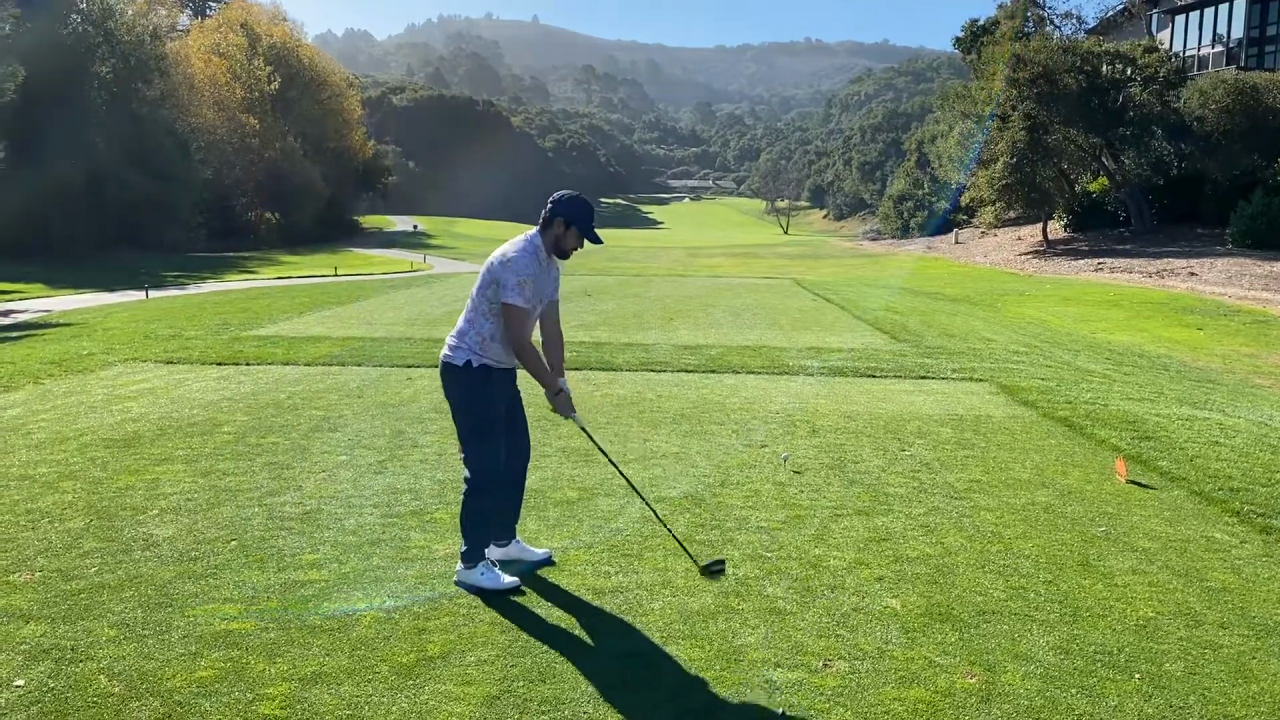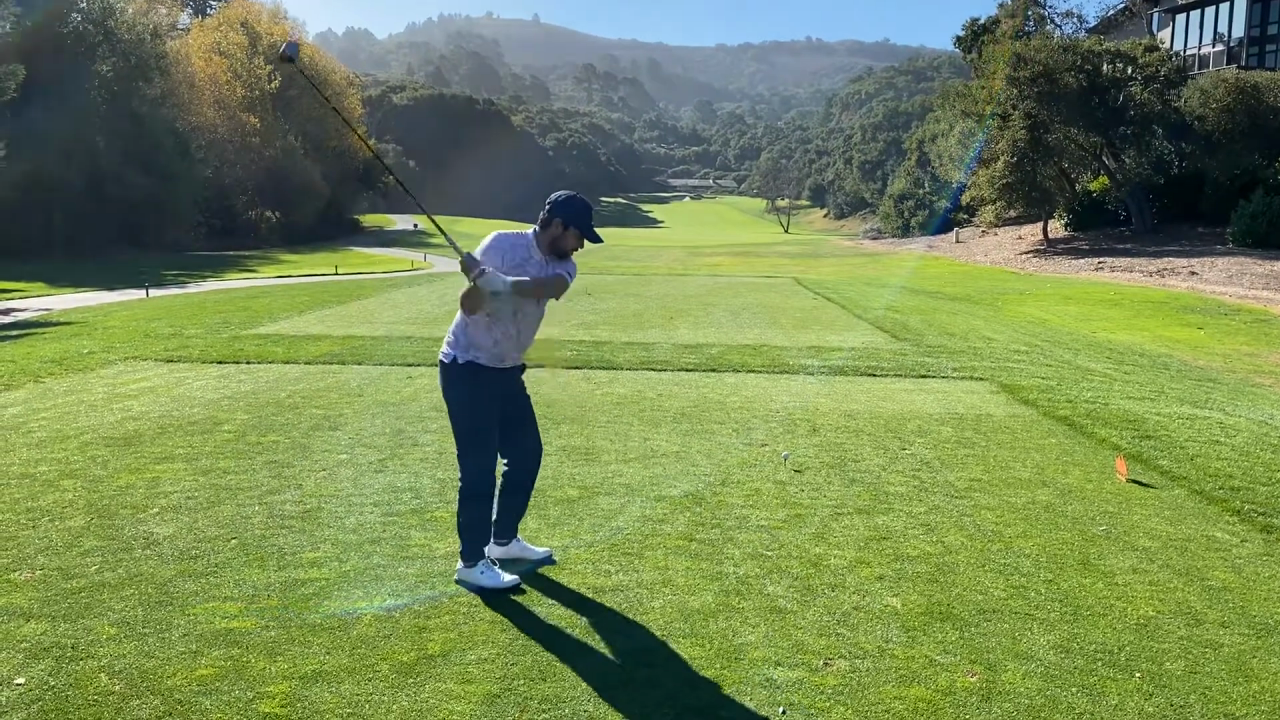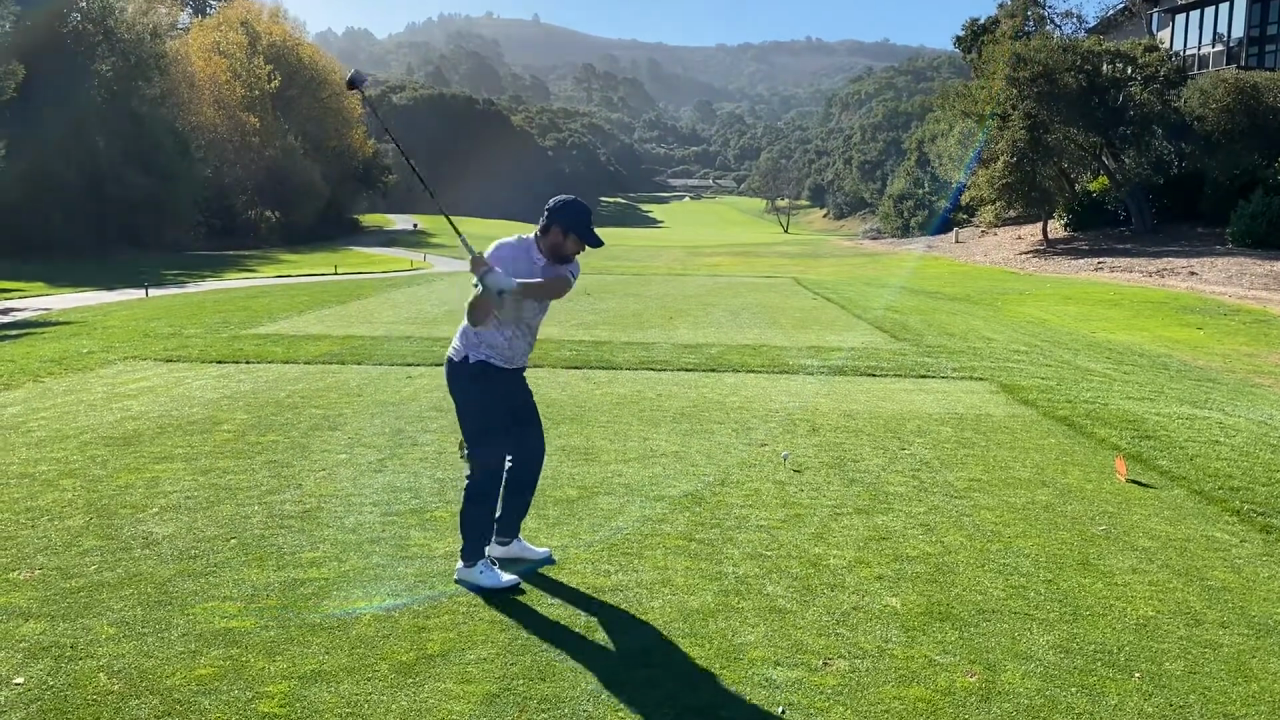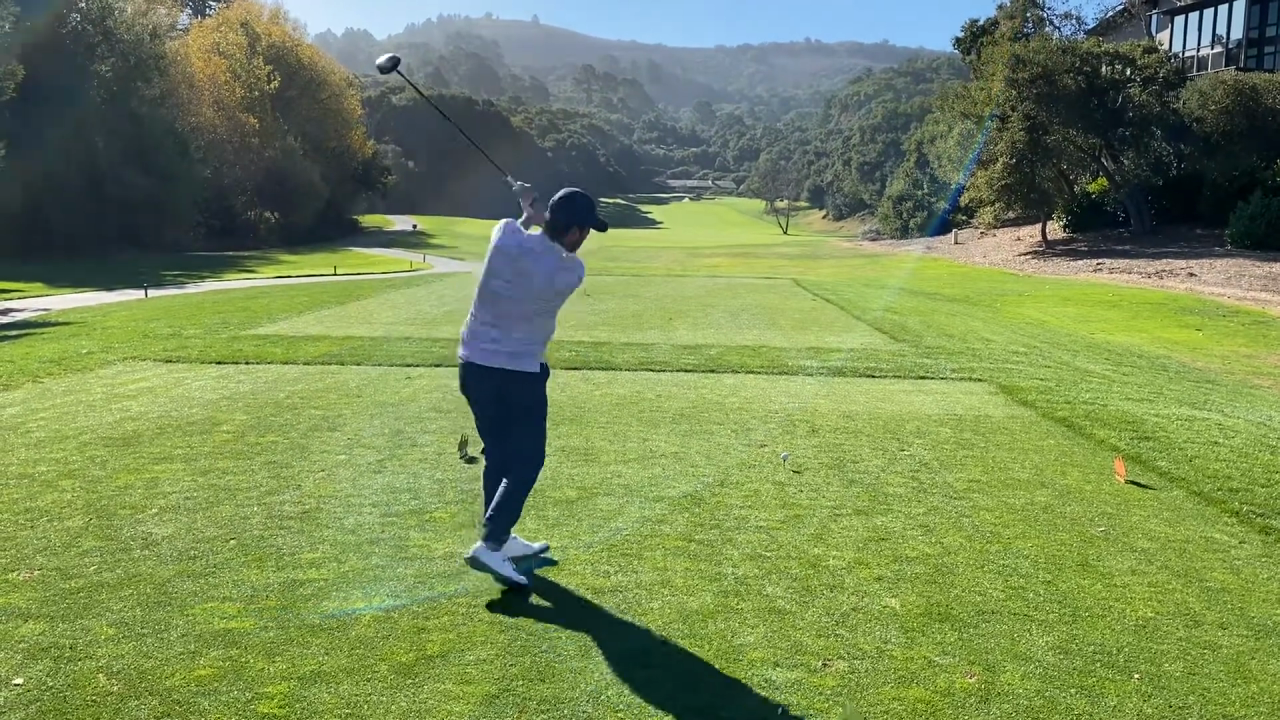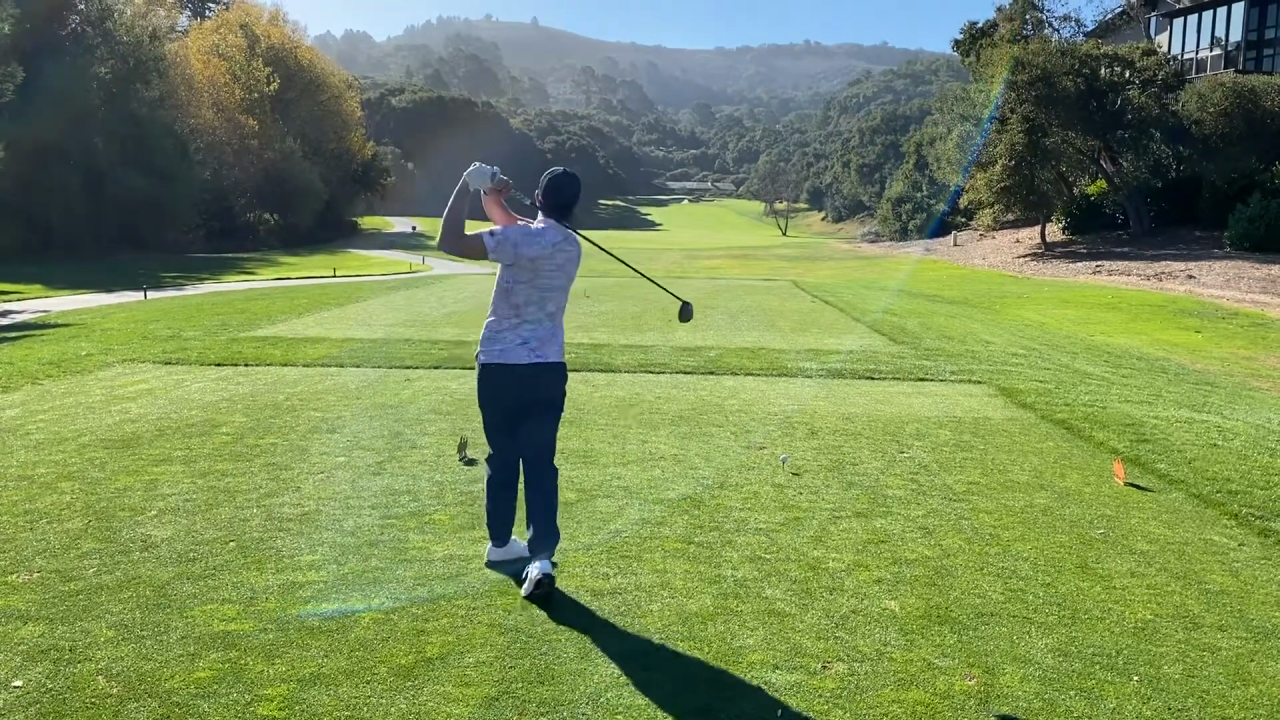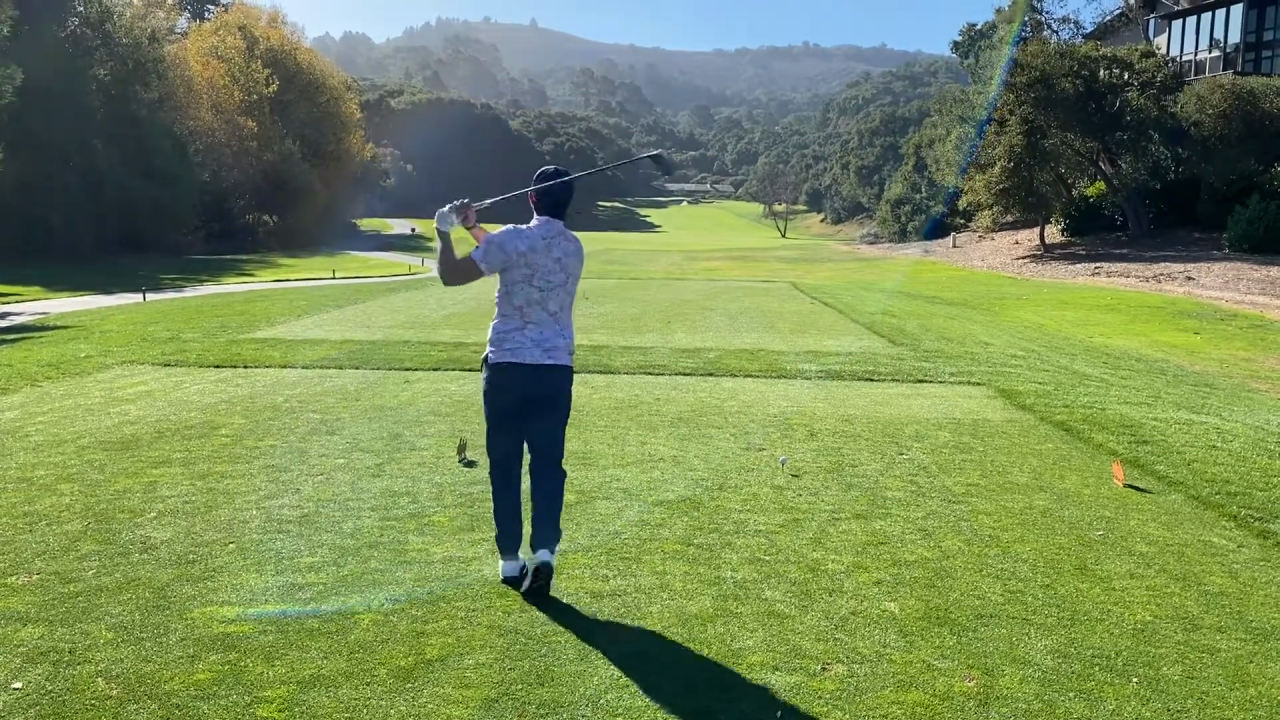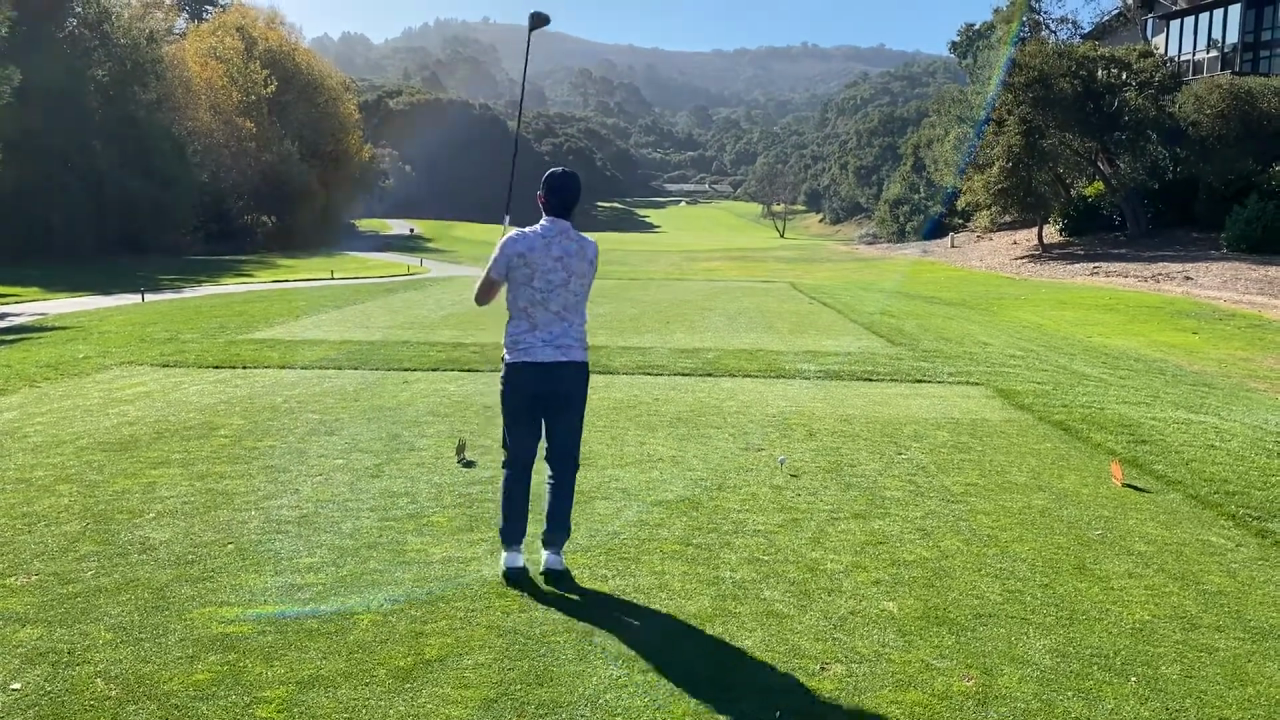
dt=0.4s
person 1, frame 1
left shoulder: (548, 263)
right shoulder: (519, 261)
left elbow: (551, 327)
right elbow: (516, 337)
left wrist: (559, 380)
right wrist: (552, 390)
left hip: (497, 370)
right hip: (469, 369)
left knee: (515, 456)
right knee: (486, 466)
left ankle: (503, 540)
right ankle: (471, 562)
person 1, frame 2
left shoulder: (563, 268)
right shoulder: (502, 244)
left elbow: (545, 288)
right elbow: (468, 305)
left wrist: (504, 284)
right wrist: (476, 282)
left hip: (506, 371)
right hip: (466, 367)
left knee: (527, 454)
right knee: (479, 466)
left ankle: (504, 539)
right ankle: (471, 561)
person 1, frame 3
left shoulder: (565, 267)
right shoulder: (504, 252)
left elbow: (550, 289)
right elbow: (477, 318)
left wrist: (514, 287)
right wrist: (489, 285)
left hip: (509, 370)
right hip: (474, 368)
left knee: (529, 453)
right knee: (488, 462)
left ankle: (504, 538)
right ankle: (471, 561)
person 1, frame 4
left shoulder: (505, 236)
right shoulder: (568, 272)
left wrist: (531, 209)
right wrist: (534, 210)
left hip: (473, 366)
right hip: (520, 374)
left knee: (500, 454)
right knee: (525, 461)
left ankle: (499, 538)
right ankle: (490, 544)
person 1, frame 5
left shoulder: (524, 241)
right shoulder: (571, 247)
left elbow: (449, 243)
left wrist: (468, 184)
right wrist: (491, 194)
left hip: (499, 367)
right hip: (547, 370)
left knee: (502, 458)
right knee: (540, 464)
left ankle: (500, 543)
right ankle: (542, 558)
person 1, frame 6
left shoulder: (513, 240)
right shoulder: (574, 248)
left elbow: (450, 275)
left wrist: (444, 232)
right wrist: (475, 227)
left hip: (506, 367)
right hip: (555, 371)
left knee: (505, 466)
right knee: (547, 467)
left ankle: (509, 559)
right ankle: (543, 551)
person 1, frame 7
left shoulder: (515, 244)
right shoulder: (589, 251)
left elbow: (482, 298)
left hip: (521, 367)
right hip: (570, 369)
left knee: (518, 463)
right knee: (563, 463)
left ankle: (512, 551)
right ankle: (554, 552)
